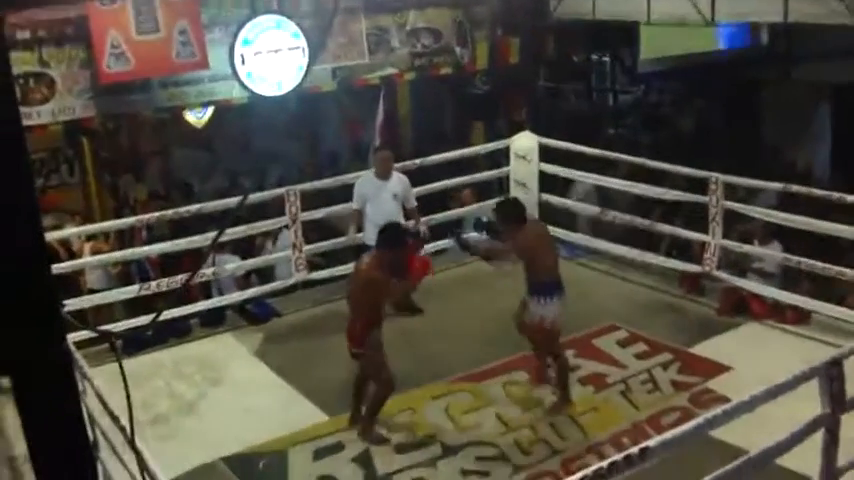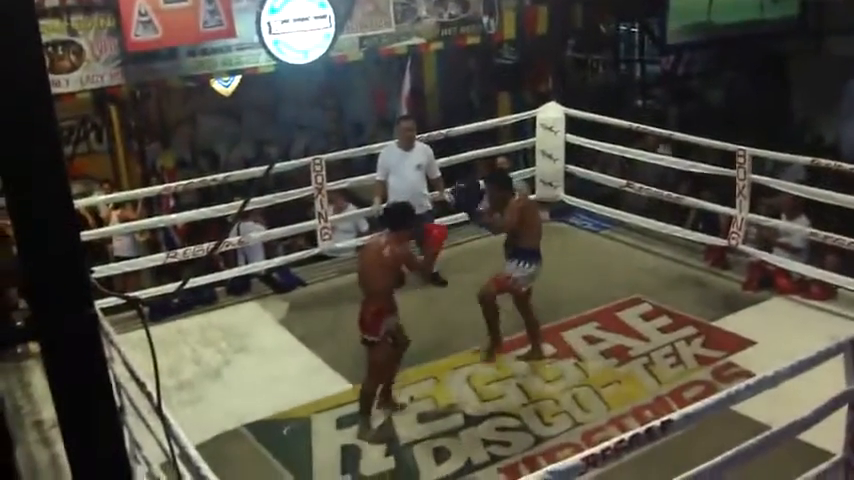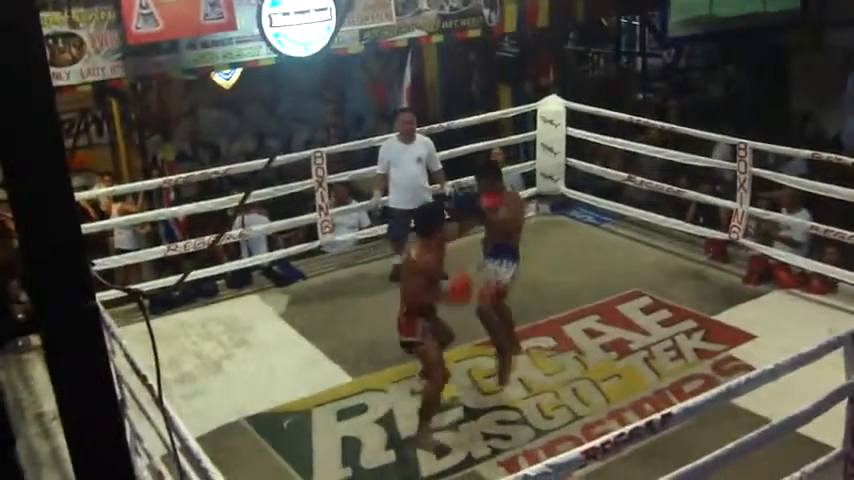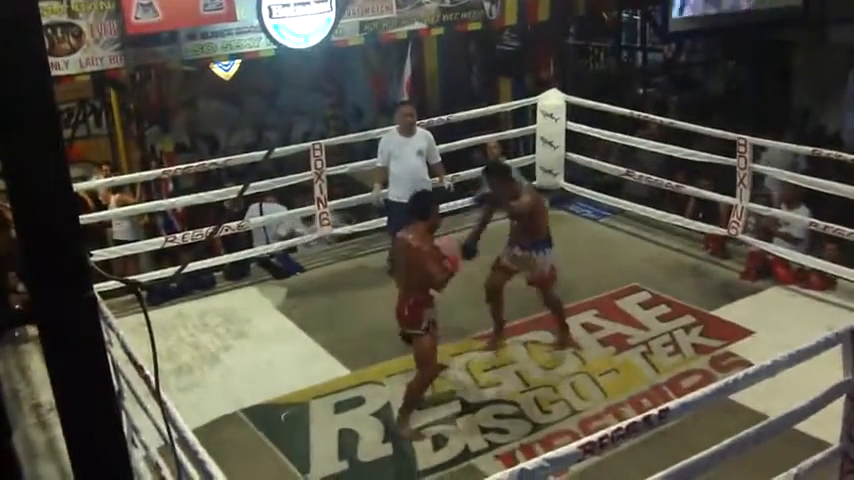
dt=0.7s
person 1, frame 1
left shoulder: (370, 259)
right shoulder: (374, 274)
right elbow: (396, 299)
left hip: (362, 325)
right hip: (364, 333)
left knee: (366, 371)
right knee: (385, 383)
left ankle: (356, 416)
right ankle: (367, 428)
person 1, frame 2
left shoulder: (372, 243)
right shoulder: (399, 251)
right elbow: (425, 270)
right wrist: (433, 246)
left hip: (374, 308)
right hip: (379, 315)
left knee: (401, 343)
right knee: (376, 373)
left ankle: (385, 398)
right ankle: (364, 425)
person 1, frame 3
left shoulder: (428, 248)
right shoulder: (420, 260)
right elbow: (417, 297)
right wrist: (448, 294)
left hip: (424, 316)
right hip: (415, 321)
left knee: (446, 338)
right knee: (440, 377)
left ankle: (429, 370)
right ankle: (423, 434)
person 1, frame 4
left shoulder: (402, 236)
right shoulder: (421, 245)
right elbow: (438, 283)
right wrist: (449, 268)
left hip: (408, 301)
right hip: (416, 307)
right knee: (427, 371)
left ankle: (429, 365)
right ankle: (402, 421)
person 2, frame 1
left shoulder: (524, 237)
right shoulder: (532, 227)
left elbow: (496, 255)
right elbow: (509, 246)
left wrist: (467, 245)
right wrist: (496, 231)
left hip: (546, 295)
right hip: (538, 292)
left knee: (551, 346)
right knee: (523, 322)
left ankle: (565, 397)
right ankle: (542, 368)
person 2, frame 2
left shoulder: (517, 204)
right shoulder: (511, 202)
left elbow: (502, 227)
right elbow: (495, 220)
left wrist: (479, 215)
left hip: (524, 262)
right hip: (522, 260)
left knee: (485, 294)
right knee: (522, 304)
left ankle: (495, 339)
right ankle: (536, 349)
person 2, frame 3
left shoulder: (510, 200)
right shoulder: (491, 198)
left elbow: (502, 224)
left wrist: (483, 210)
left hip: (503, 260)
right hip: (492, 257)
left knee: (484, 309)
right knee: (497, 303)
left ankle: (504, 358)
right ankle: (513, 344)
person 2, frame 4
left shoulder: (527, 193)
right shoulder: (503, 195)
left elbow: (520, 210)
right elbow: (485, 215)
left wrist: (500, 202)
right wrist: (473, 237)
left hip: (538, 249)
right hip: (515, 246)
left knee: (547, 295)
right knee: (492, 286)
left ankle: (563, 329)
right ankle: (498, 331)
person 3, frame 1
left shoulder: (402, 180)
right shoulder: (363, 182)
left elbow: (411, 206)
right elbow: (357, 208)
left wrist: (418, 224)
right wrist: (353, 228)
right hip: (373, 238)
left ankle: (405, 300)
person 3, frame 2
left shoulder: (425, 150)
right shoulder: (387, 153)
left elbow: (434, 175)
right elbow: (381, 179)
left wrist: (442, 193)
right wrist: (377, 200)
left hip: (422, 206)
left ankle: (431, 272)
person 3, frame 3
left shoulder: (426, 143)
right shoulder: (387, 146)
left elbow: (436, 168)
right elbow: (381, 172)
left wrist: (444, 186)
right wrist: (377, 194)
left hip: (423, 200)
right hip: (398, 202)
right knee: (397, 236)
right ankle: (398, 263)
person 3, frame 4
left shoulder: (425, 136)
right shoulder: (388, 139)
left elbow: (435, 161)
right elbow: (381, 166)
left wrist: (443, 179)
right wrist: (377, 187)
right hip: (398, 195)
right knee: (396, 228)
